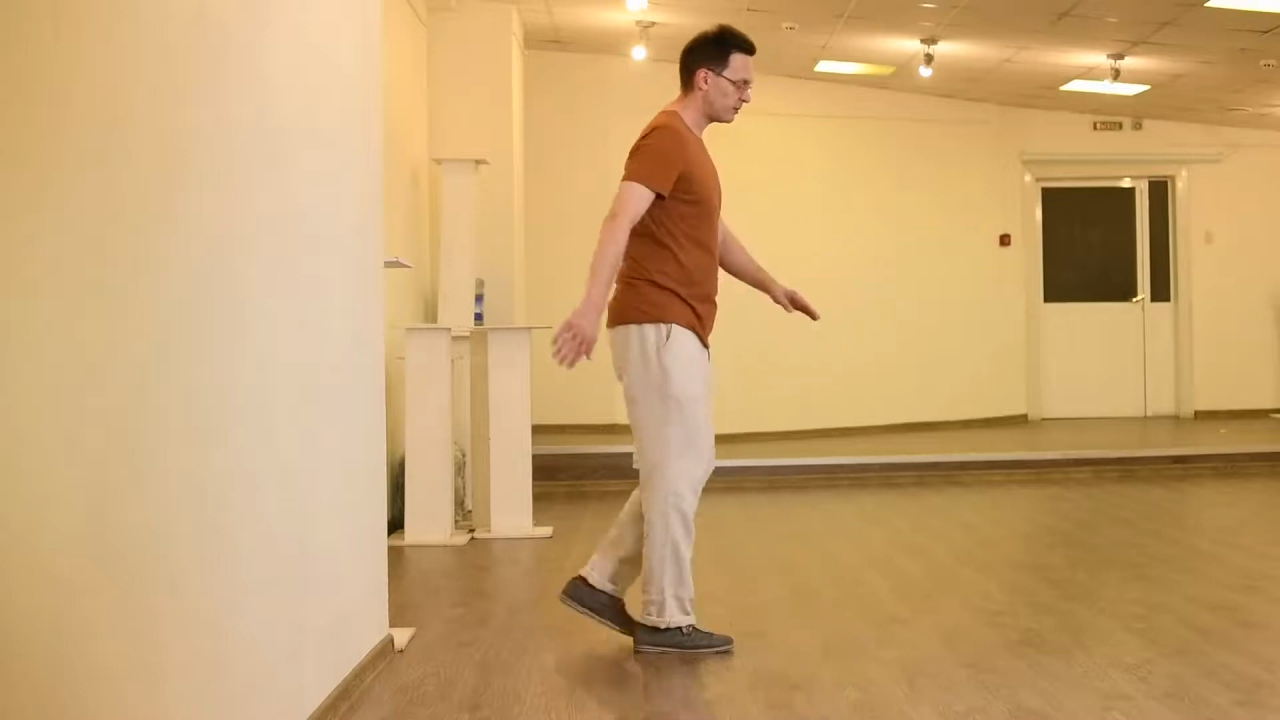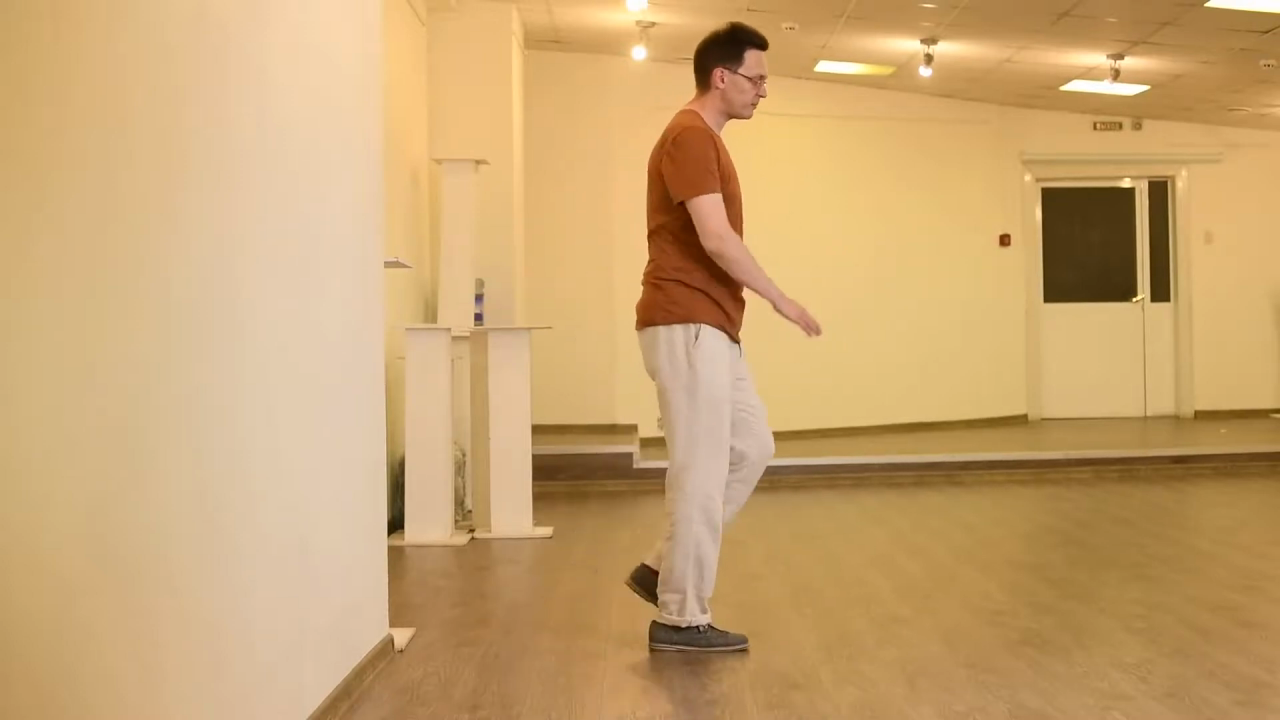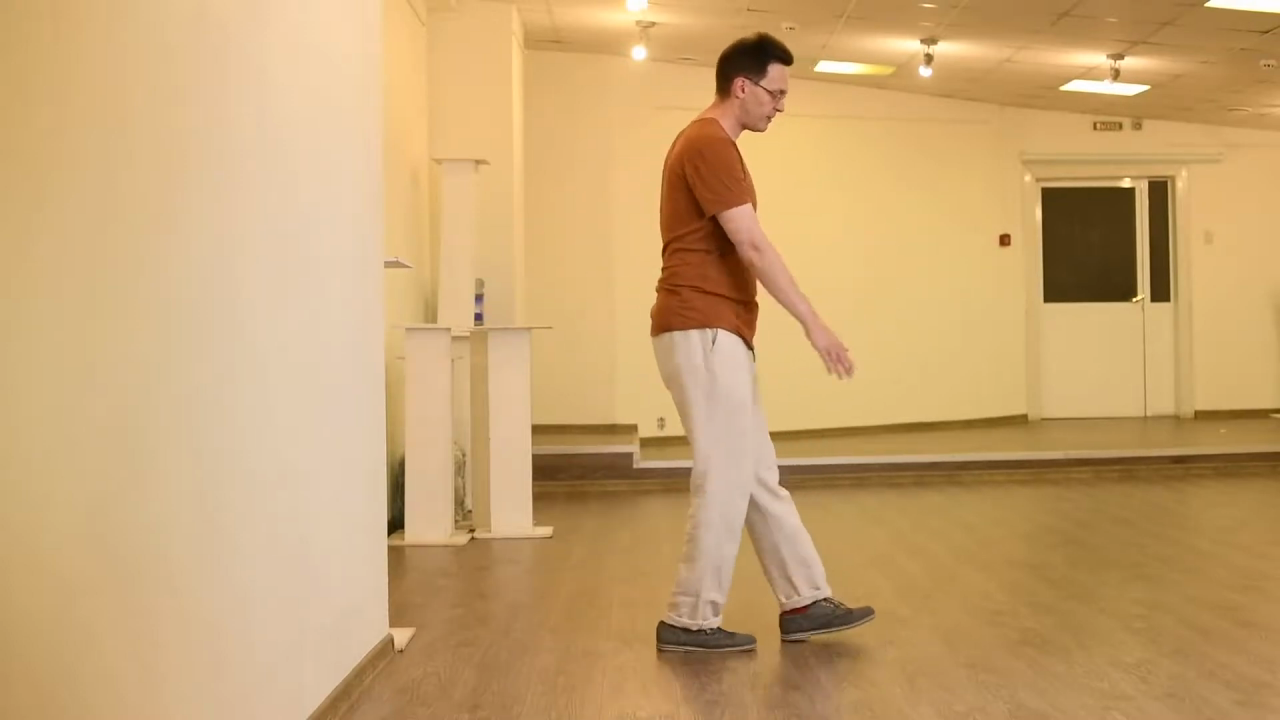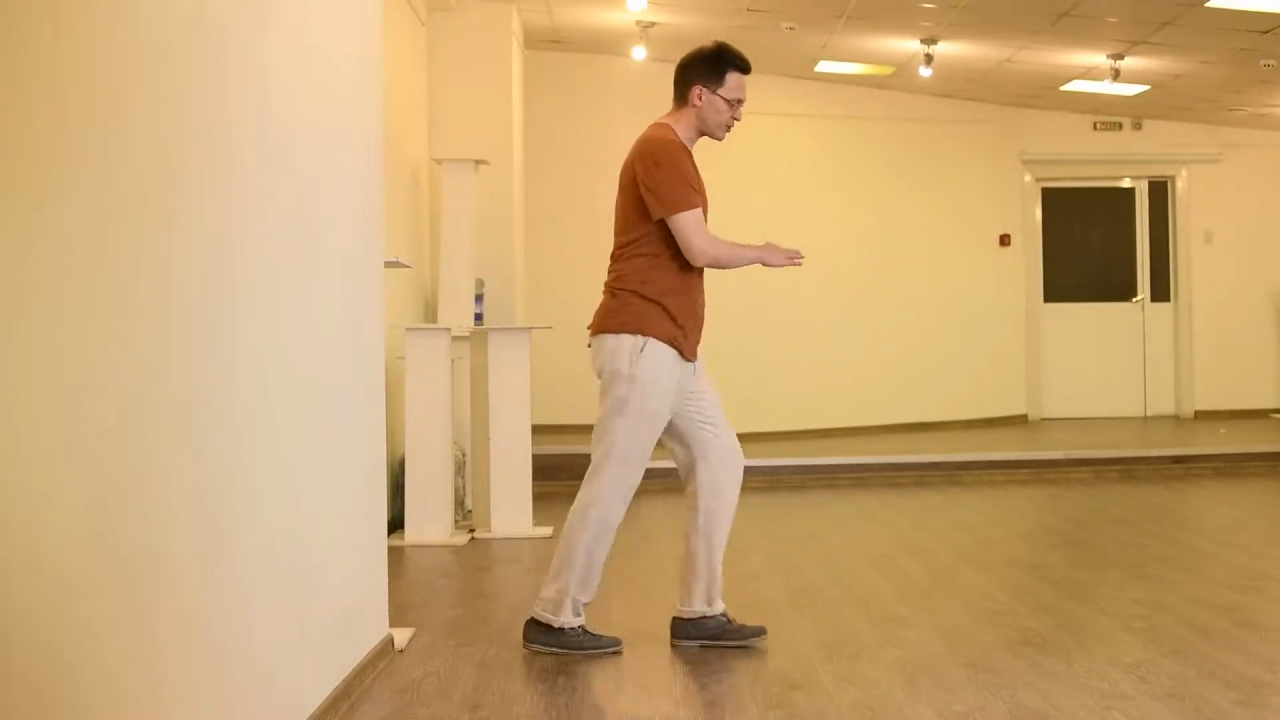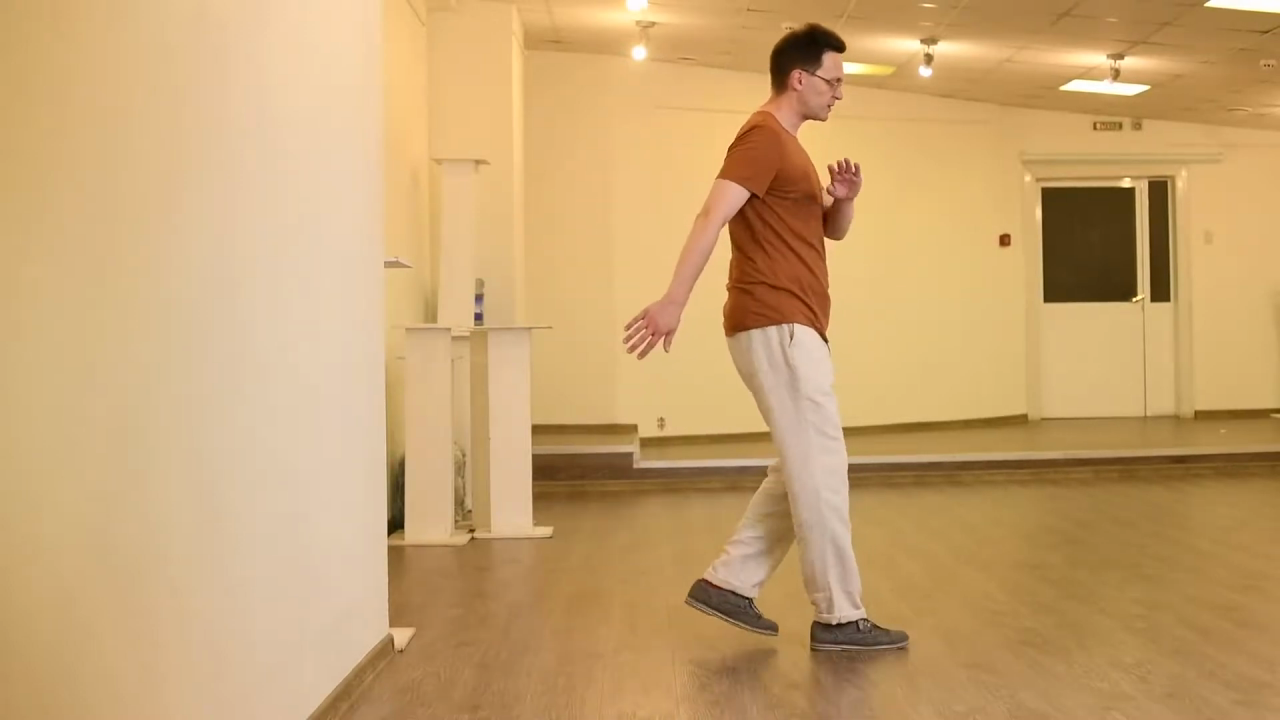
dt=1s
person 1, frame 1
left shoulder: (690, 145)
right shoulder: (666, 137)
left elbow: (716, 237)
right elbow: (619, 221)
left wrist: (772, 286)
right wrist: (592, 302)
left hip: (676, 330)
right hip: (661, 328)
left knee: (689, 463)
right knee: (675, 471)
left ankle: (600, 581)
right ankle: (665, 619)
person 1, frame 2
left shoulder: (701, 137)
right shoulder: (689, 137)
right elbow: (716, 239)
right wrist: (782, 301)
left hip: (706, 328)
right hip: (686, 328)
left knee: (752, 448)
right knee: (698, 472)
left ankle: (667, 570)
right ankle: (680, 617)
person 1, frame 3
left shoulder: (705, 142)
right shoulder: (710, 145)
right elbow: (751, 248)
right wrist: (812, 322)
left hip: (710, 332)
right hip: (704, 333)
left knee: (756, 471)
right knee: (727, 475)
left ankle: (804, 600)
right ankle: (689, 619)
person 1, frame 4
left shoulder: (670, 152)
right shoulder: (663, 150)
right elbow: (698, 250)
right wrist: (761, 254)
left hip: (666, 346)
right hip: (641, 341)
left knee: (718, 460)
right knee: (614, 481)
left ankle: (701, 611)
right ankle: (553, 618)
person 1, frame 5
left shoulder: (786, 143)
right shoulder: (763, 137)
left elbow: (834, 229)
right elbow: (713, 216)
left wrist: (844, 197)
right wrist: (674, 301)
left hip: (785, 329)
right hip: (778, 328)
left knee: (803, 466)
right knee: (820, 468)
left ankle: (729, 582)
right ankle: (839, 617)
